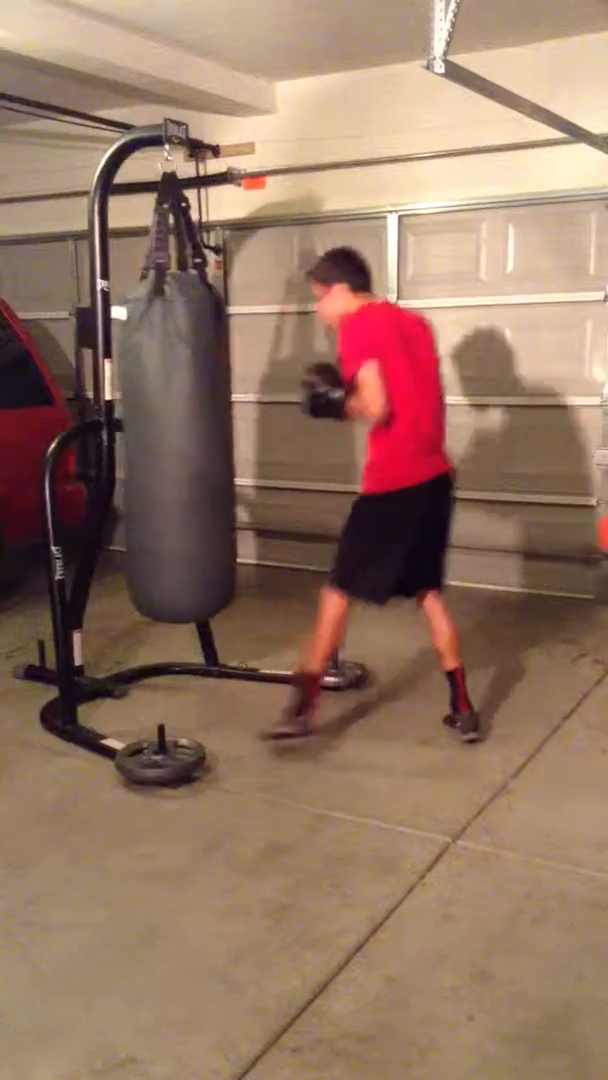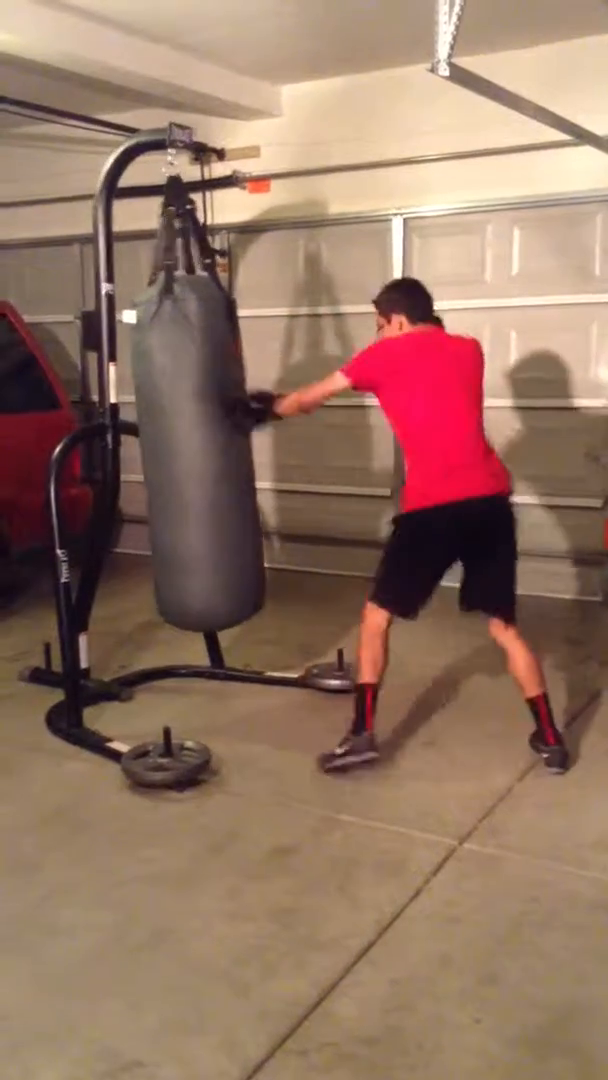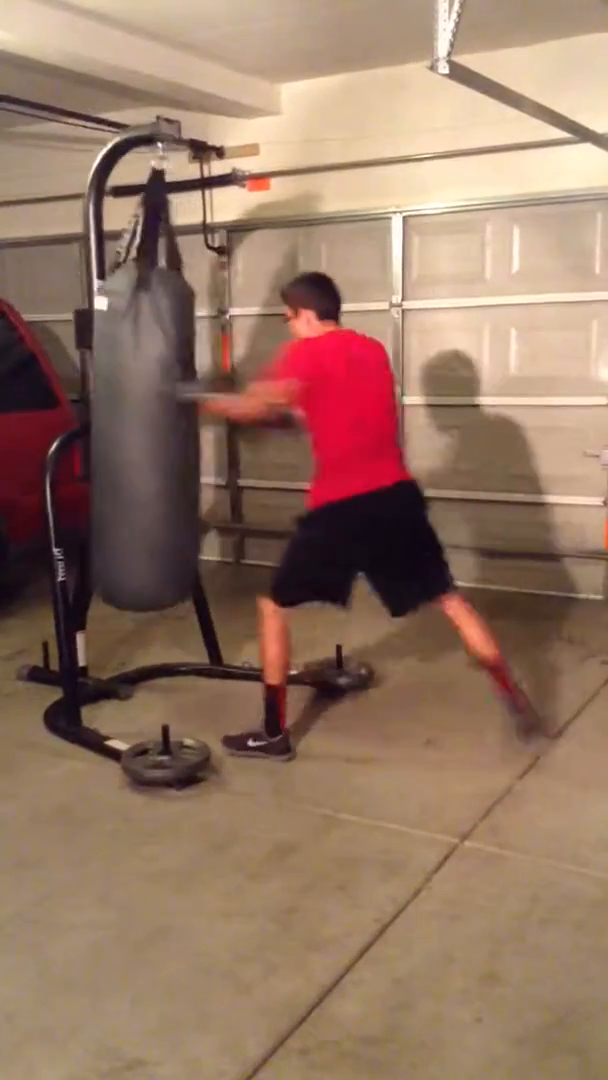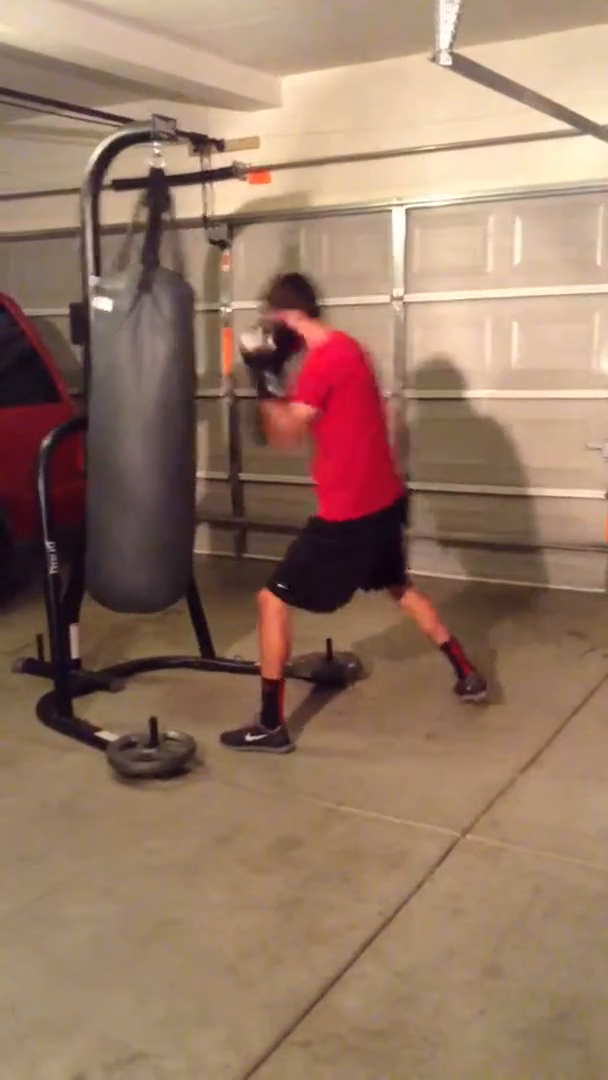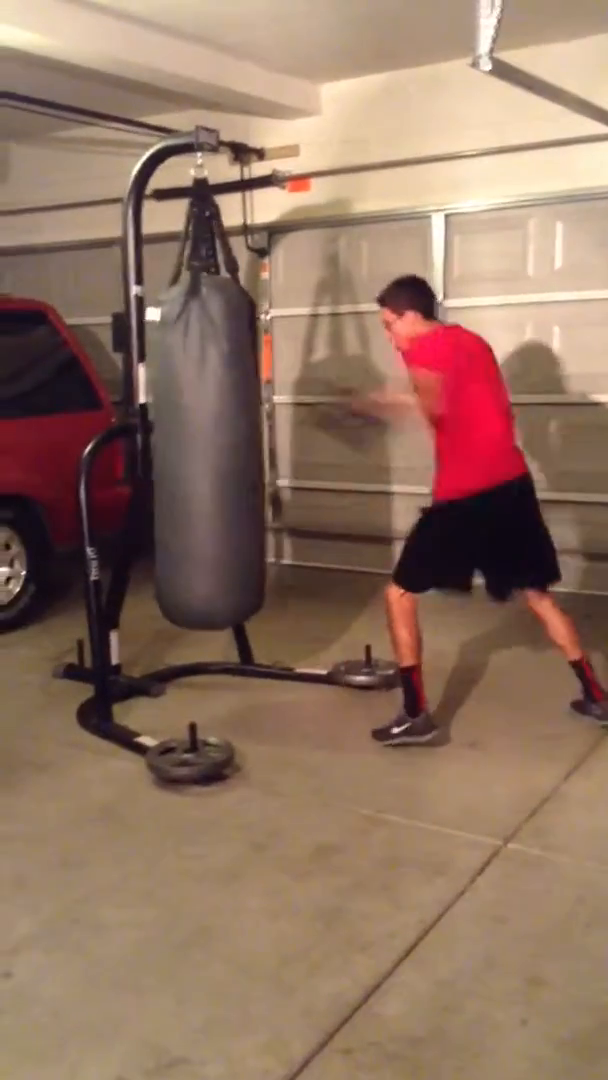
dt=0.5s
person 1, frame 1
left shoulder: (358, 325)
right shoulder: (414, 322)
left elbow: (376, 408)
left wrist: (336, 401)
left hip: (393, 486)
right hip: (435, 476)
left knee: (338, 596)
right knee: (427, 592)
left ankle: (301, 710)
right ankle: (463, 711)
person 1, frame 2
left shoulder: (385, 353)
right shoulder: (470, 349)
left elbow: (311, 397)
left wrist: (267, 407)
left hip: (430, 507)
right hip: (489, 499)
left knee: (378, 615)
right knee: (503, 626)
left ankle: (362, 734)
right ankle: (550, 739)
person 1, frame 3
left shoulder: (307, 352)
right shoulder: (374, 353)
left elbow: (258, 405)
left wrist: (202, 401)
left hip: (340, 507)
right hip: (398, 497)
left knee: (273, 608)
right knee: (447, 601)
left ankle: (274, 734)
right ankle: (513, 697)
person 1, frame 4
left shoulder: (324, 361)
right shoulder: (345, 349)
left elbow: (285, 434)
left wrist: (265, 376)
right wrist: (274, 391)
left hip: (350, 512)
right hip: (386, 498)
left knee: (273, 601)
right knee: (399, 586)
left ankle: (271, 725)
right ankle: (468, 675)
person 1, frame 5
left shoulder: (427, 347)
right shoulder: (474, 344)
left elbow: (434, 405)
left wrist: (373, 407)
left hip: (464, 499)
right hip: (510, 483)
left knee: (399, 594)
right knee: (535, 594)
left ankle: (415, 715)
